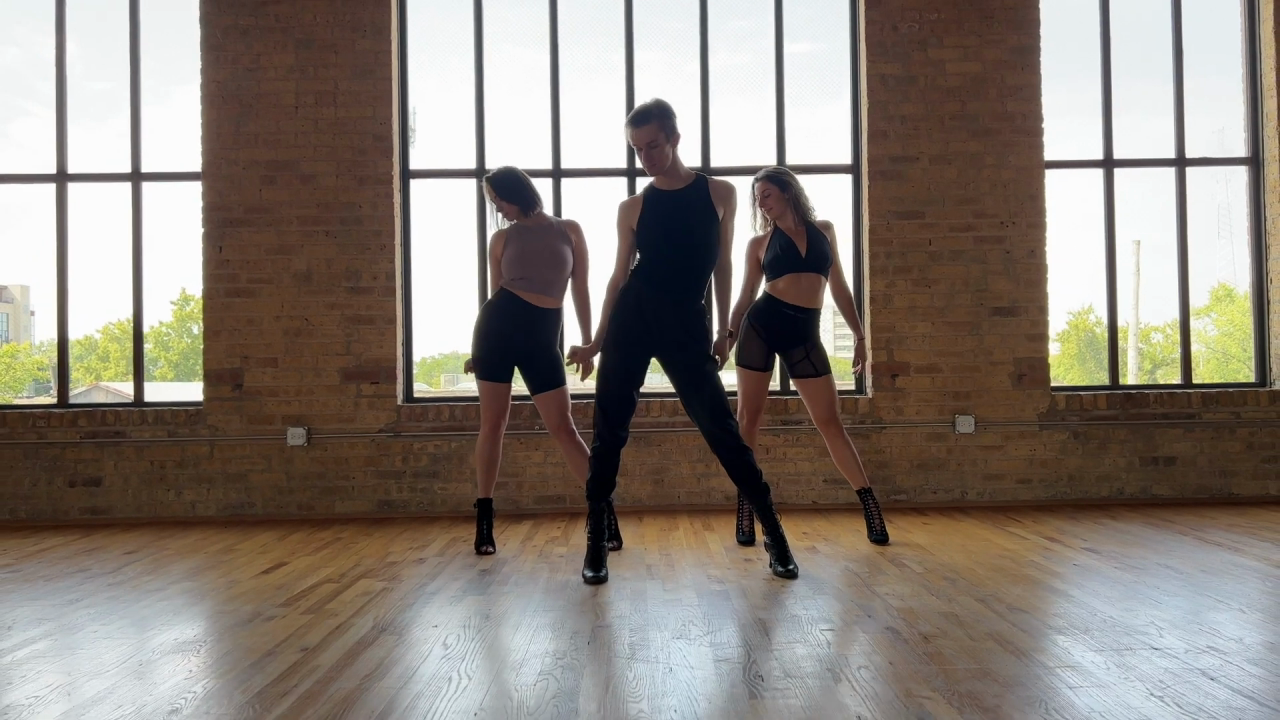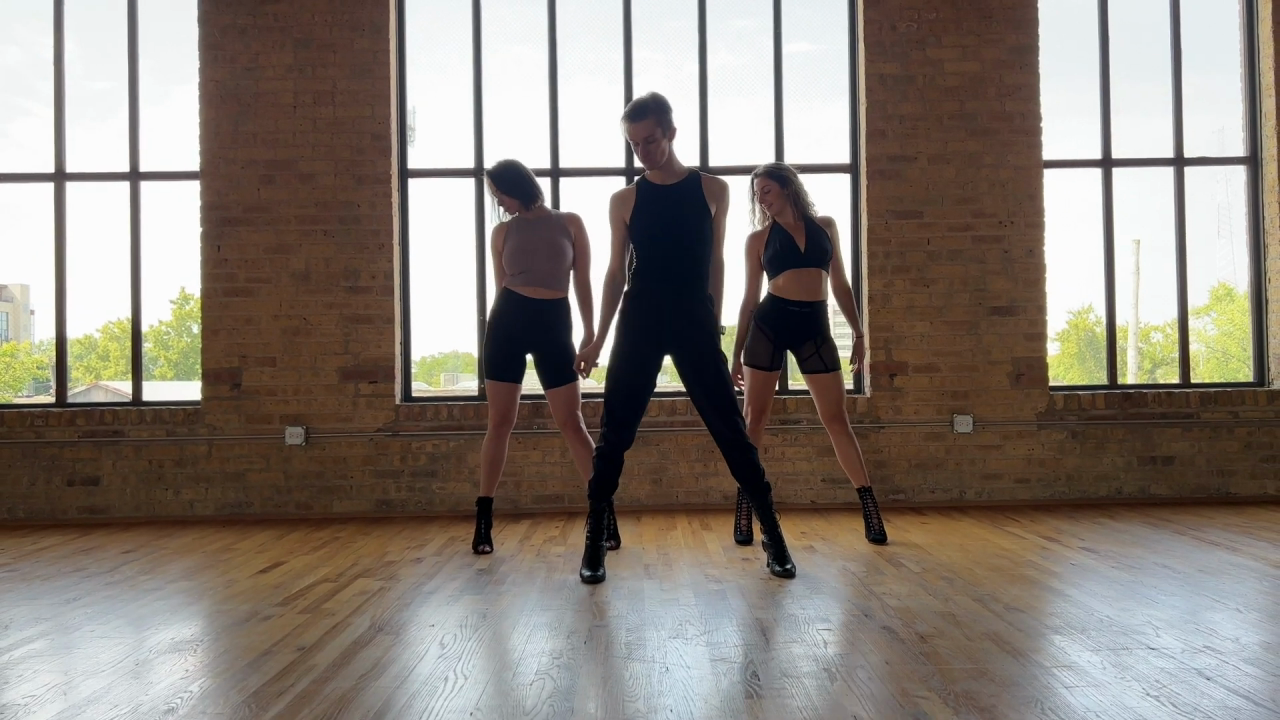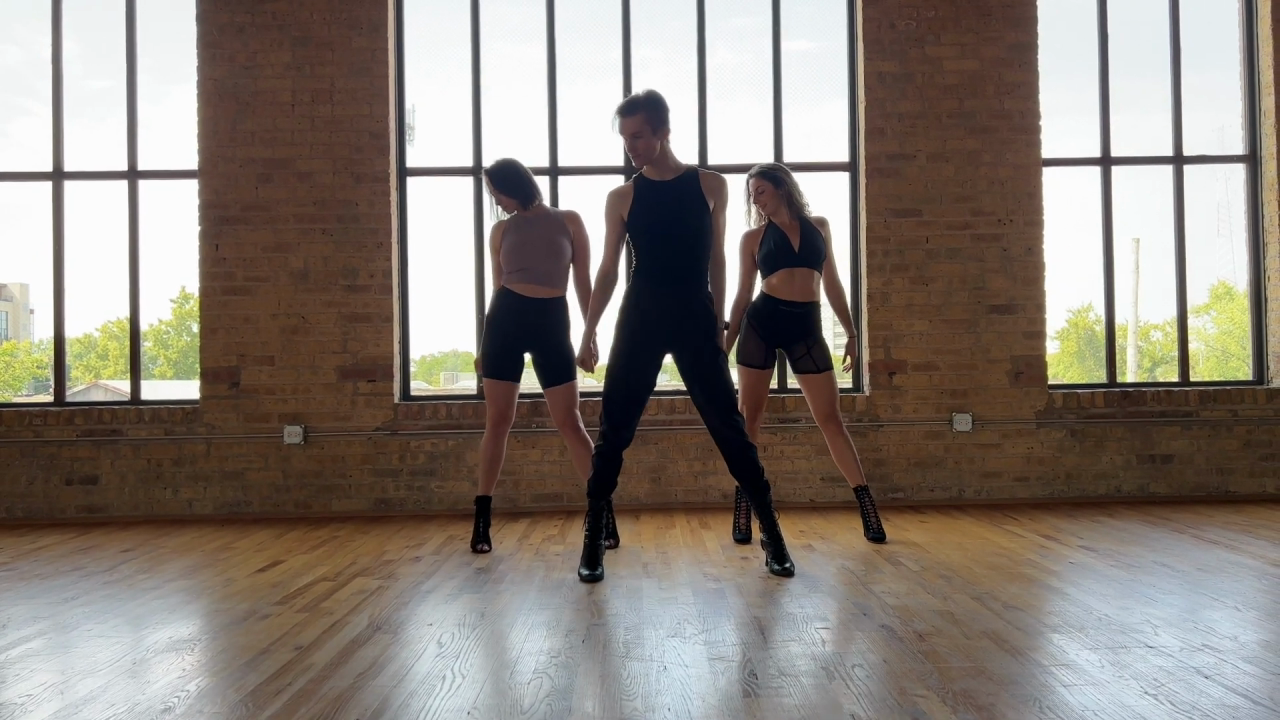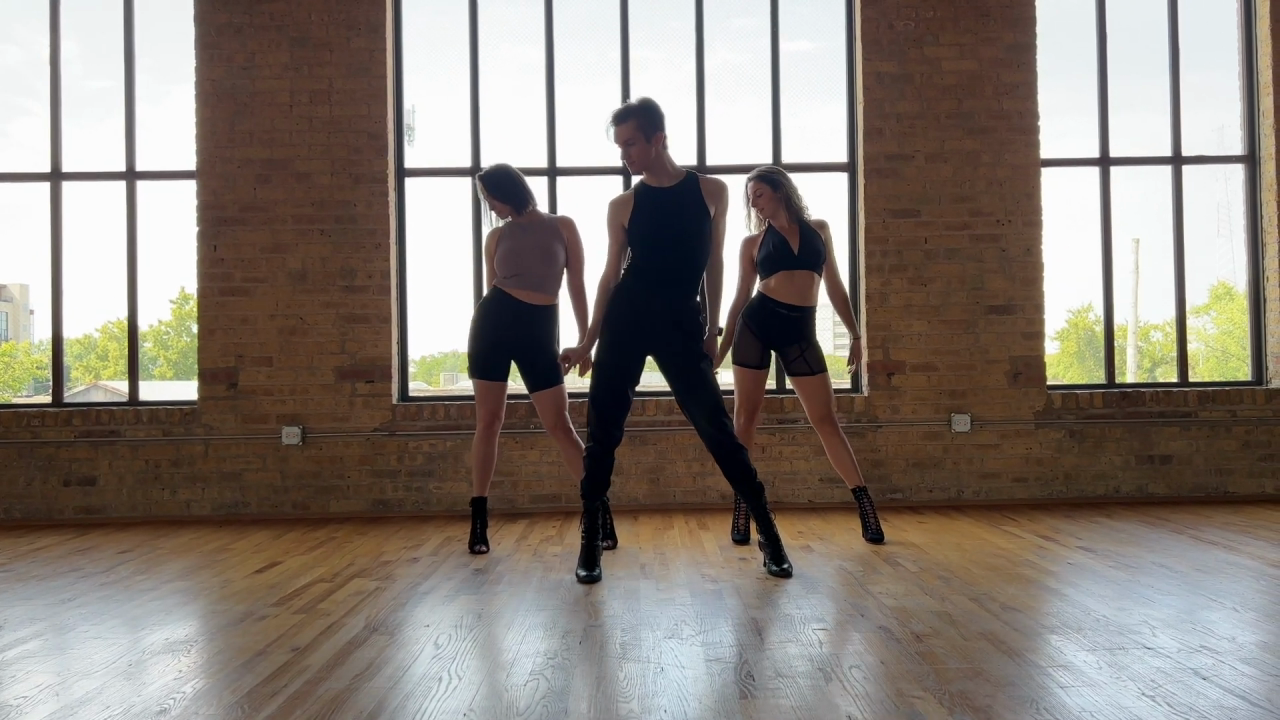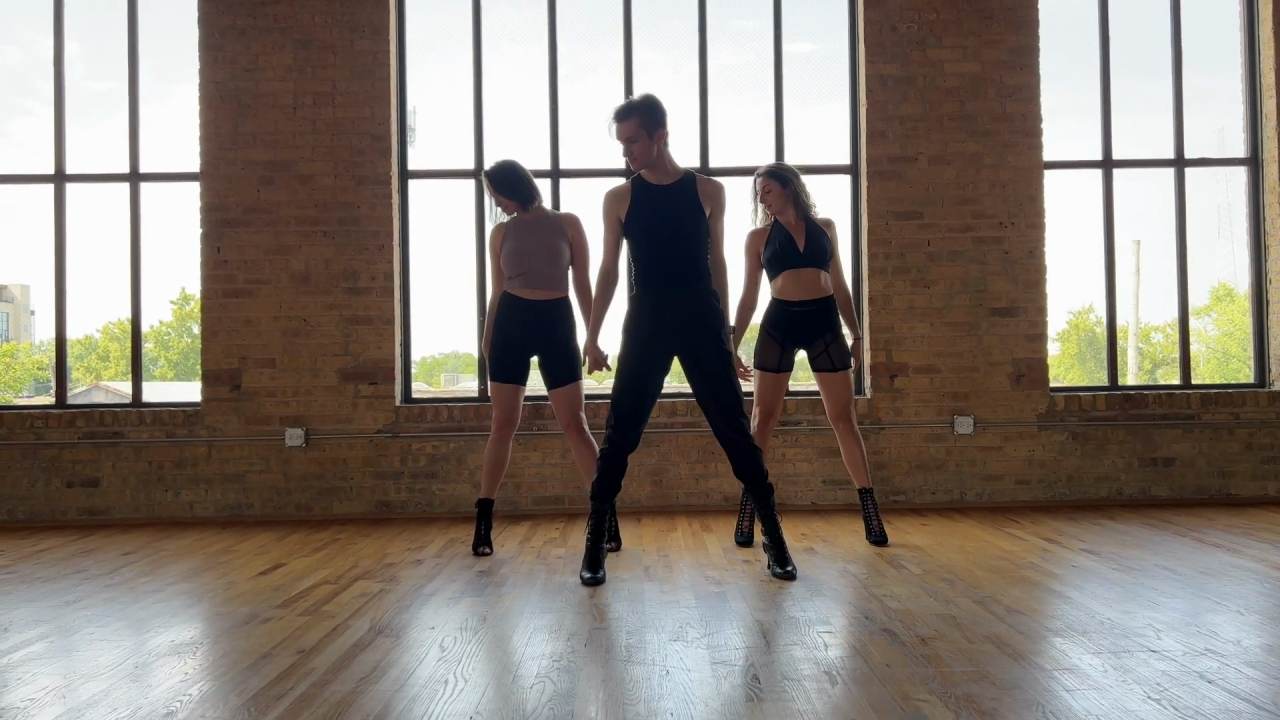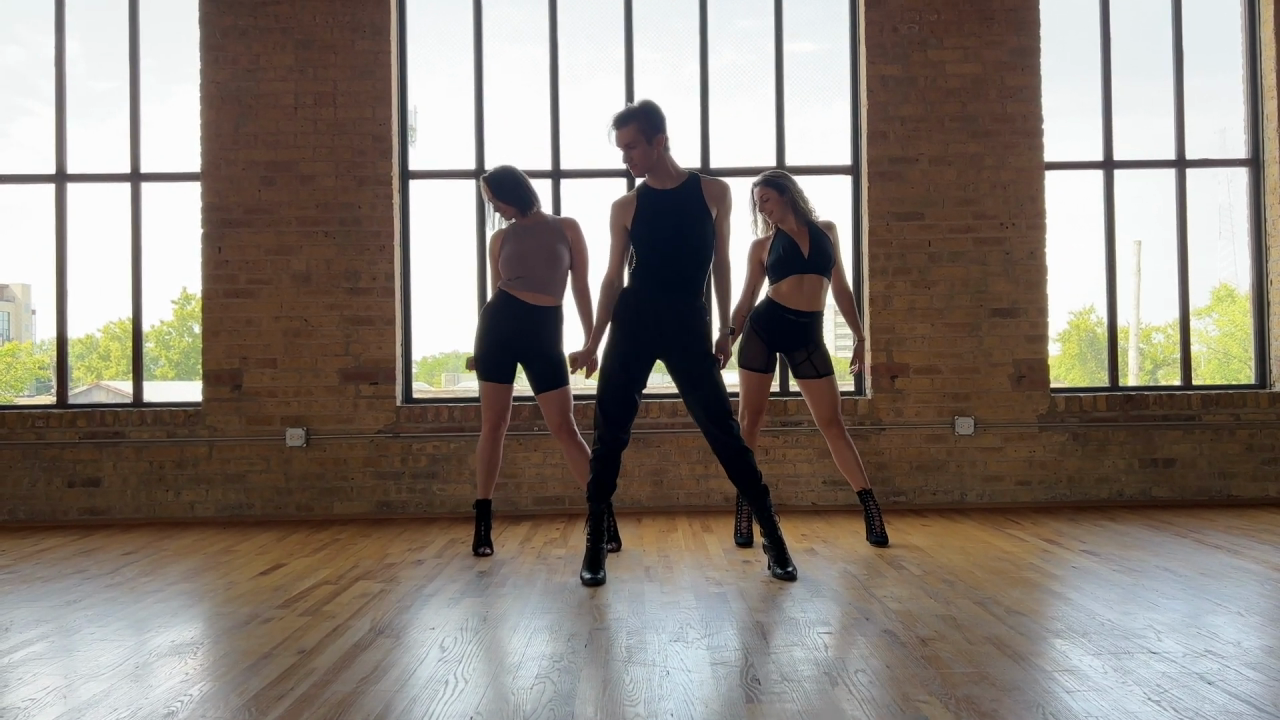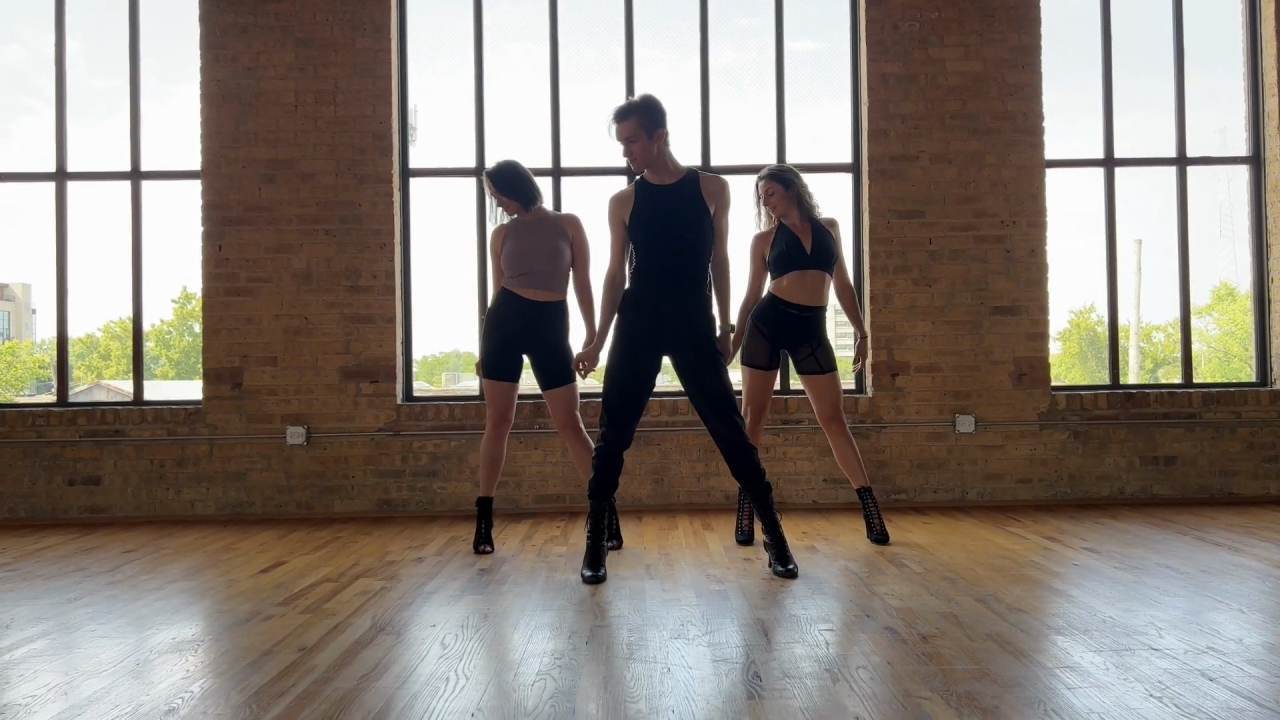
dt=0.7s
person 1, frame 1
left shoulder: (719, 194)
right shoulder: (632, 208)
left elbow: (723, 265)
right elbow: (620, 276)
left wrist: (723, 331)
right wrist: (598, 341)
left hip: (687, 324)
right hip: (633, 318)
left knee: (720, 428)
right knee: (609, 428)
left ankle: (774, 533)
right ankle: (596, 541)
person 1, frame 2
left shoulder: (713, 190)
right shoulder: (625, 201)
left elbow: (715, 262)
right elbow: (617, 271)
left wrist: (714, 325)
right wrist: (598, 339)
left hip: (694, 319)
right hip: (640, 320)
left knee: (728, 427)
right knee: (616, 429)
left ankle: (772, 534)
right ankle: (594, 540)
person 1, frame 3
left shoulder: (710, 186)
right shoulder: (622, 198)
left elbow: (716, 258)
right elbow: (609, 269)
left wrist: (720, 322)
right wrist: (588, 333)
left hip: (695, 317)
right hip: (640, 318)
left knee: (727, 425)
right knee: (614, 427)
left ankle: (771, 532)
right ankle: (593, 539)
person 1, frame 4
left shoulder: (711, 191)
right shoulder: (623, 206)
left elbow: (714, 263)
right elbow: (611, 274)
left wrist: (713, 328)
right wrist: (588, 341)
left hip: (681, 323)
right hip: (627, 319)
left knee: (716, 428)
right knee: (603, 429)
left ankle: (768, 534)
right ankle: (590, 541)
person 1, frame 5
left shoulder: (708, 191)
right shoulder: (618, 198)
left elbow: (716, 261)
right elbow: (609, 270)
left wrist: (726, 328)
right wrist: (591, 336)
left hip: (700, 319)
right hip: (647, 319)
left knee: (733, 429)
right knee: (621, 431)
left ankle: (773, 536)
right ankle: (595, 543)
person 1, frame 6
left shoulder: (713, 192)
right shoulder: (625, 207)
left elbow: (721, 263)
right elbow: (614, 277)
left wrist: (725, 328)
right wrist: (593, 343)
left hip: (689, 323)
right hip: (633, 320)
left knee: (723, 429)
right knee: (610, 431)
left ankle: (772, 536)
right ankle: (595, 543)
person 1, frame 7
left shoulder: (711, 189)
right shoulder: (623, 202)
left elbow: (719, 260)
right elbow: (616, 272)
left wrist: (725, 327)
right wrist: (598, 341)
left hip: (694, 319)
right hip: (638, 319)
left knee: (728, 427)
right knee: (614, 429)
left ankle: (774, 534)
right ankle: (595, 541)
person 2, frame 1
left shoulder: (569, 230)
right shoulder: (502, 238)
left elbow: (581, 289)
right elbow: (496, 292)
left wrist: (588, 343)
right wrist: (477, 348)
left hip: (542, 335)
right hip: (500, 324)
left knee: (563, 429)
right knee: (493, 425)
left ankle: (605, 513)
right ankle: (484, 522)
person 2, frame 2
left shoulder: (569, 223)
right shoulder: (503, 231)
left elbow: (582, 282)
right elbow: (501, 286)
left wrist: (590, 333)
right wrist: (492, 338)
left hip: (553, 325)
right hip: (508, 321)
left knee: (571, 424)
right knee: (499, 423)
left ankle: (605, 514)
right ankle: (483, 521)
person 2, frame 3
left shoulder: (568, 221)
right shoulder: (501, 229)
left elbow: (583, 280)
right elbow: (497, 284)
left wrist: (591, 333)
right wrist: (485, 344)
left hip: (551, 324)
right hip: (506, 320)
left knee: (569, 424)
right knee: (498, 421)
left ankle: (604, 513)
right ankle: (482, 520)
person 2, frame 4
left shoulder: (562, 227)
right shoulder: (496, 236)
left elbow: (576, 285)
right elbow: (491, 288)
left wrist: (585, 340)
right wrist: (475, 348)
left hip: (538, 330)
right hip: (494, 323)
left knee: (559, 426)
right knee: (488, 423)
left ankle: (601, 512)
right ankle: (478, 522)
person 2, frame 5
left shoulder: (567, 223)
right shoulder: (501, 232)
left elbow: (582, 282)
right elbow: (497, 292)
right wrist: (486, 344)
left hip: (556, 325)
right hip: (510, 325)
left knee: (574, 426)
right knee: (503, 425)
left ankle: (606, 515)
right ankle: (483, 522)
person 2, frame 6
left shoulder: (567, 228)
right shoulder: (501, 238)
left elbow: (581, 287)
right elbow: (496, 291)
left wrist: (593, 340)
right wrist: (481, 347)
left hip: (544, 332)
right hip: (501, 324)
left knee: (564, 429)
right knee: (493, 425)
left ankle: (605, 517)
right ankle: (482, 524)
person 2, frame 7
left shoulder: (567, 224)
right shoulder: (502, 233)
left elbow: (582, 283)
right elbow: (497, 288)
left wrist: (593, 336)
right wrist: (484, 346)
left hip: (550, 327)
right hip: (506, 322)
left knee: (570, 425)
right knee: (498, 423)
left ankle: (607, 514)
right ankle: (483, 521)
person 3, frame 1
left shoulder: (824, 230)
right shoulder: (759, 243)
left elbow: (839, 287)
right elbow: (745, 299)
left wrist: (860, 335)
left hip: (805, 334)
right hip: (762, 326)
left knee: (831, 423)
right knee: (748, 418)
left ankle: (870, 508)
right ankle: (745, 511)
person 3, frame 2
left shoulder: (825, 226)
right shoulder: (759, 238)
left elbow: (840, 284)
right elbow: (751, 298)
left wrist: (858, 331)
right wrist: (737, 353)
left hip: (815, 329)
right hip: (770, 325)
left knee: (836, 420)
right knee: (754, 418)
left ankle: (870, 508)
right ankle: (744, 511)
person 3, frame 3
left shoulder: (818, 226)
right shoulder: (753, 237)
left elbow: (832, 284)
right elbow: (742, 296)
left wrist: (851, 333)
right wrist: (724, 346)
left hip: (807, 329)
right hip: (762, 325)
left knee: (830, 419)
right knee: (748, 416)
left ankle: (867, 505)
right ankle: (742, 509)
person 3, frame 4
left shoulder: (819, 228)
right shoulder: (753, 242)
left elbow: (835, 285)
right elbow: (741, 299)
left wrist: (855, 332)
right wrist: (721, 350)
left hip: (800, 333)
right hip: (757, 325)
left knee: (826, 421)
right knee: (745, 417)
left ankle: (866, 505)
right ankle: (741, 510)
person 3, frame 5
left shoulder: (825, 227)
right shoulder: (758, 237)
left elbow: (839, 285)
right elbow: (749, 296)
left wrist: (856, 334)
right wrist: (732, 346)
left hip: (825, 325)
right hip: (778, 325)
left knee: (843, 418)
right knee: (763, 418)
left ankle: (870, 509)
right ankle: (748, 510)
person 3, frame 6
left shoulder: (827, 231)
right shoulder: (762, 245)
left elbow: (841, 288)
right elbow: (745, 303)
left wrist: (860, 335)
left hip: (808, 336)
right hip: (765, 328)
left knee: (832, 424)
right knee: (749, 419)
left ankle: (871, 510)
right ankle: (744, 512)
person 3, frame 7
left shoulder: (829, 227)
right shoulder: (764, 239)
left elbow: (843, 285)
right elbow: (752, 296)
left wrist: (861, 332)
right wrist: (731, 348)
left hip: (812, 332)
right hip: (767, 325)
left knee: (834, 420)
right knee: (753, 417)
left ankle: (870, 508)
right ankle: (745, 510)
